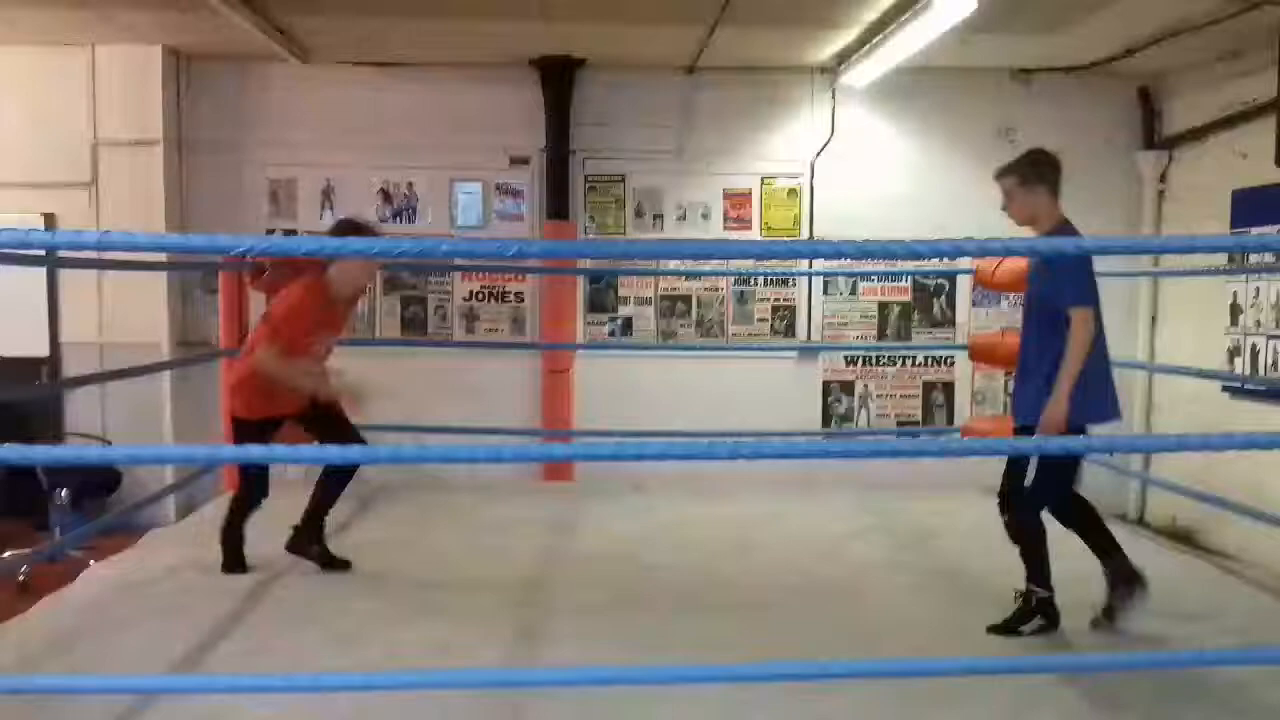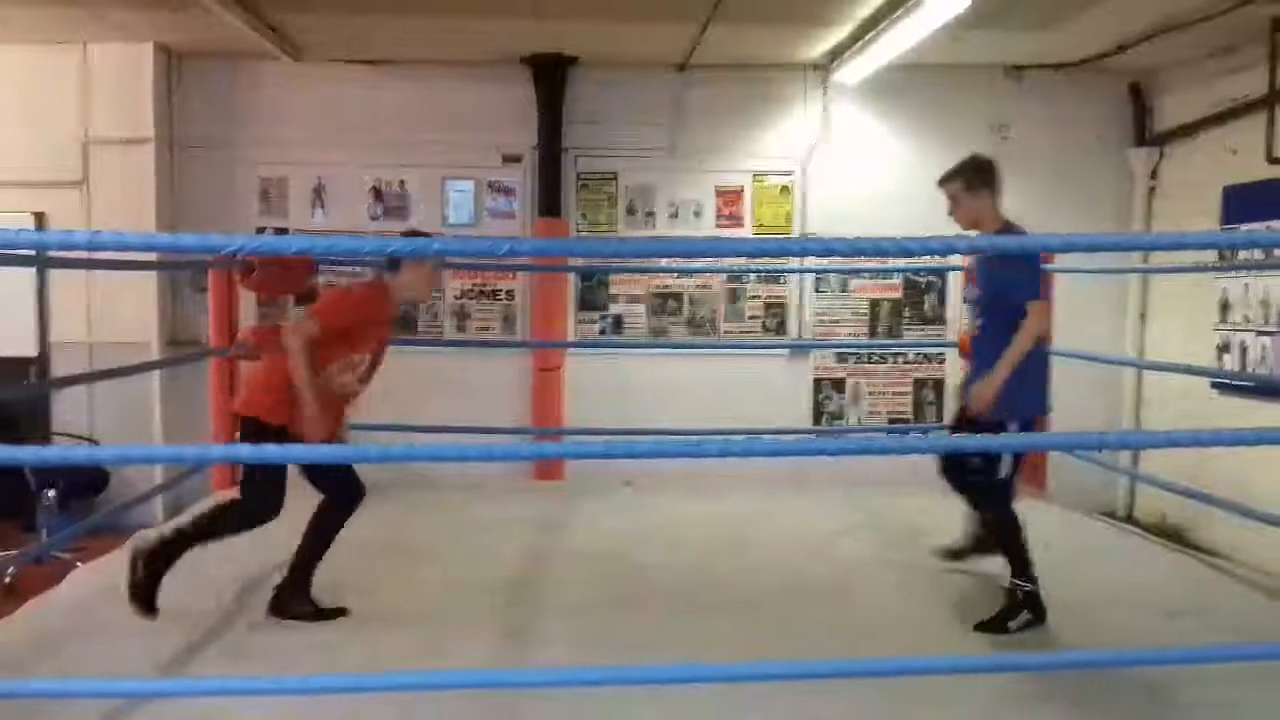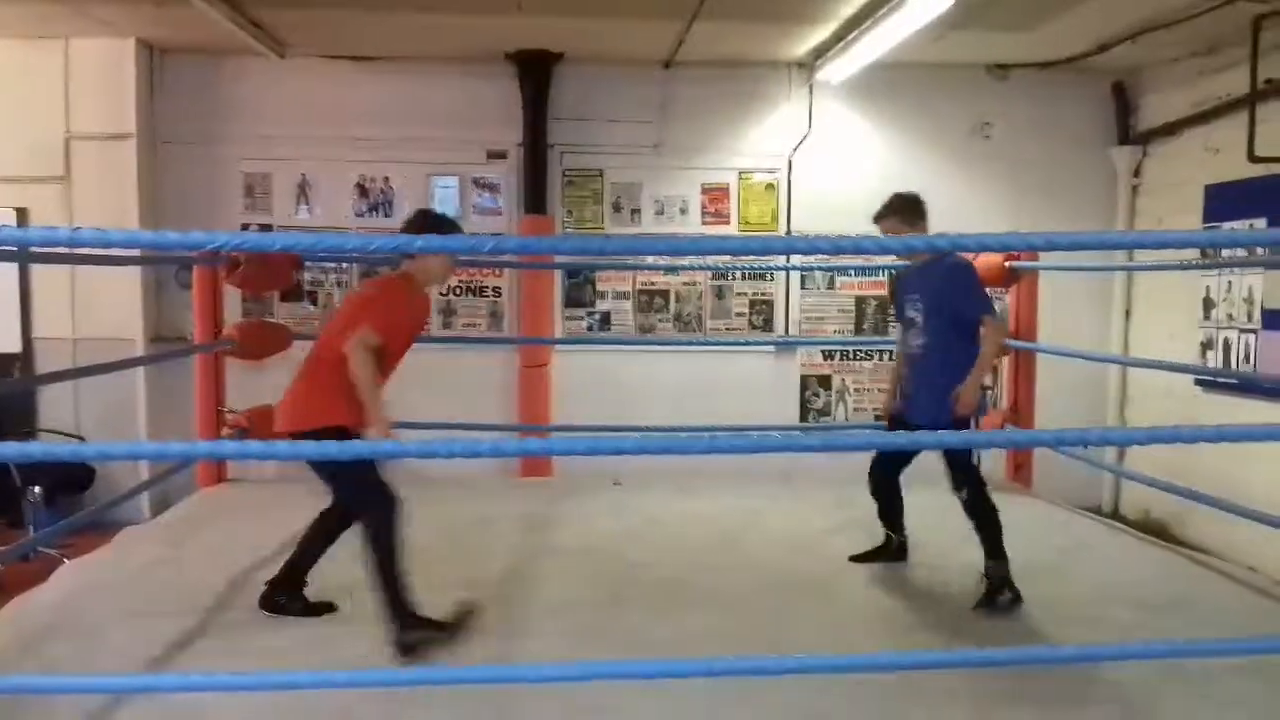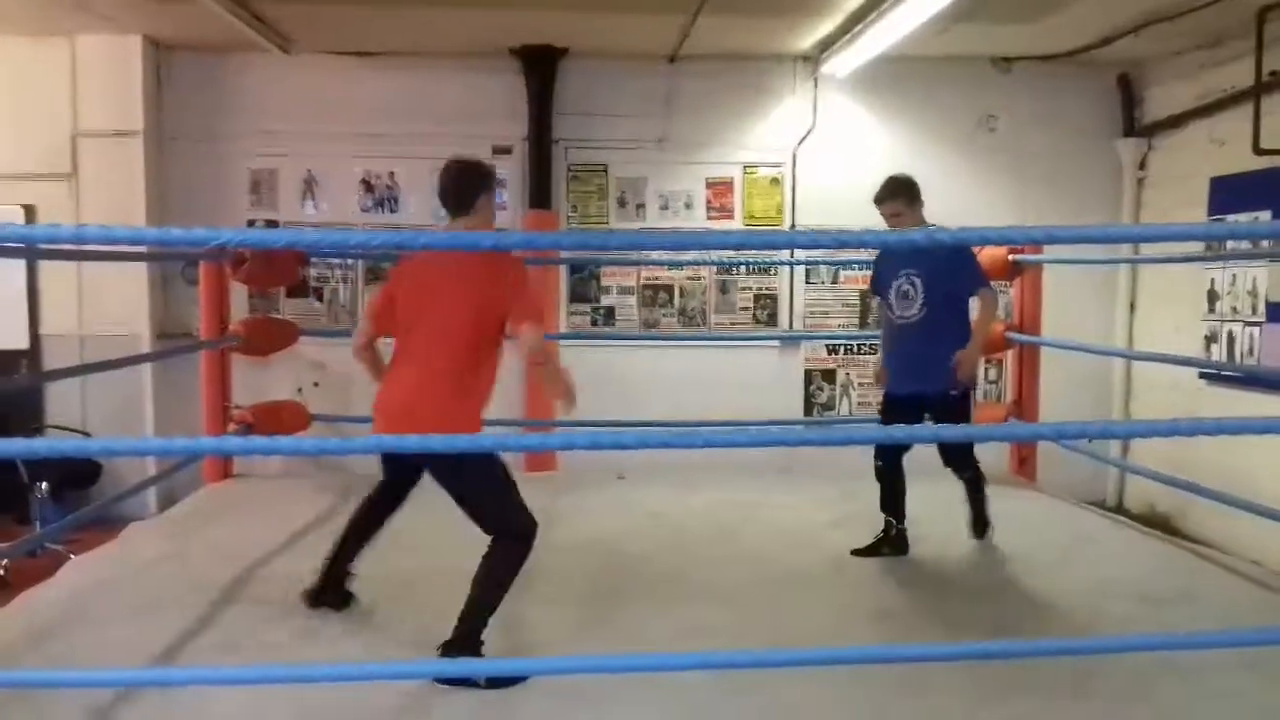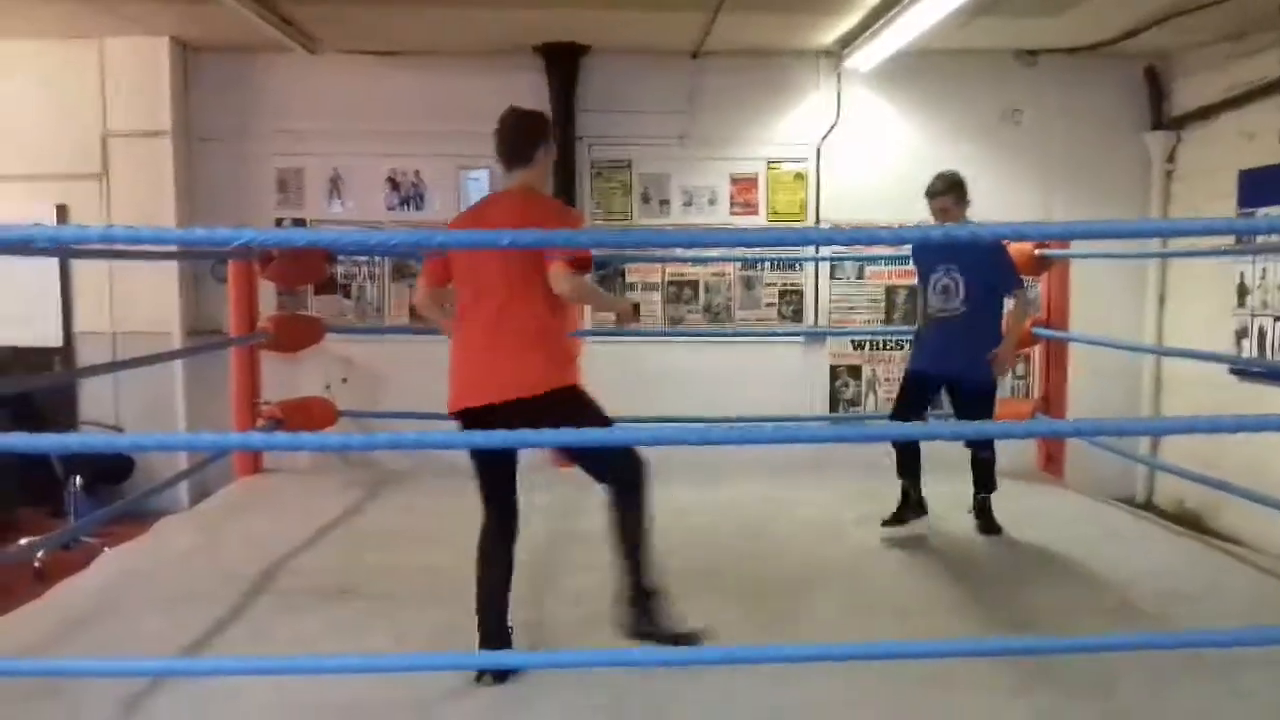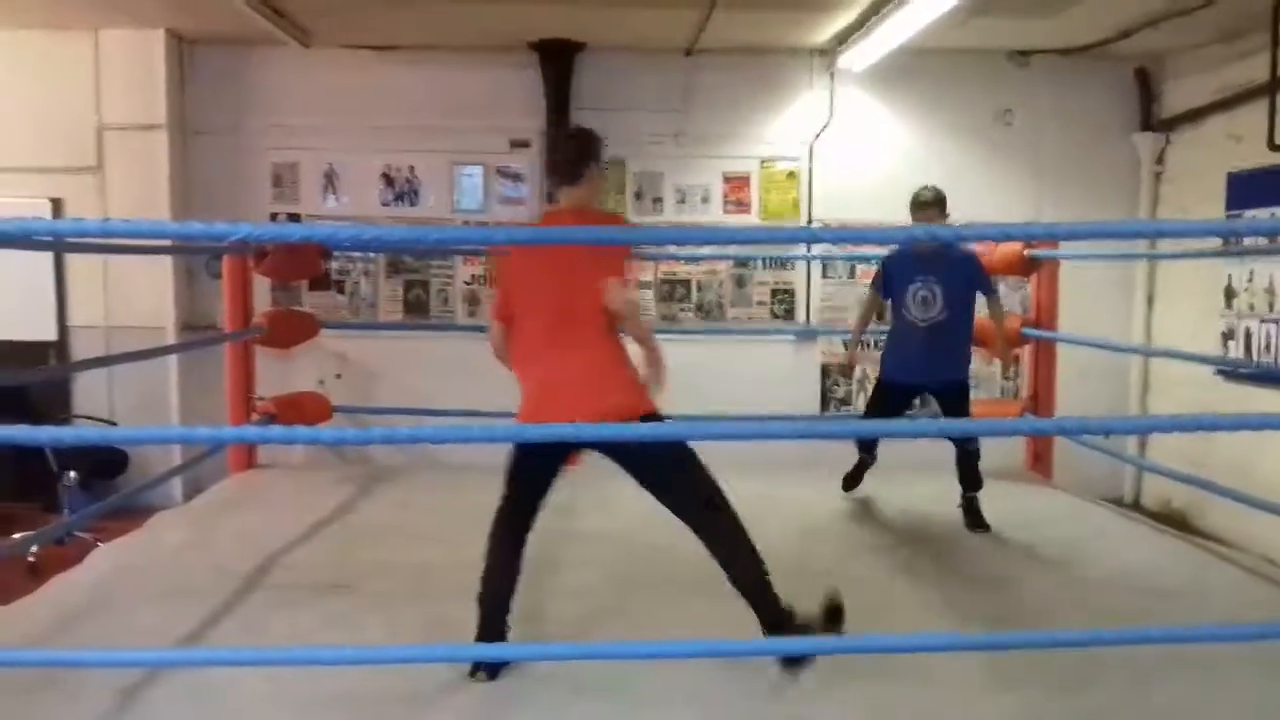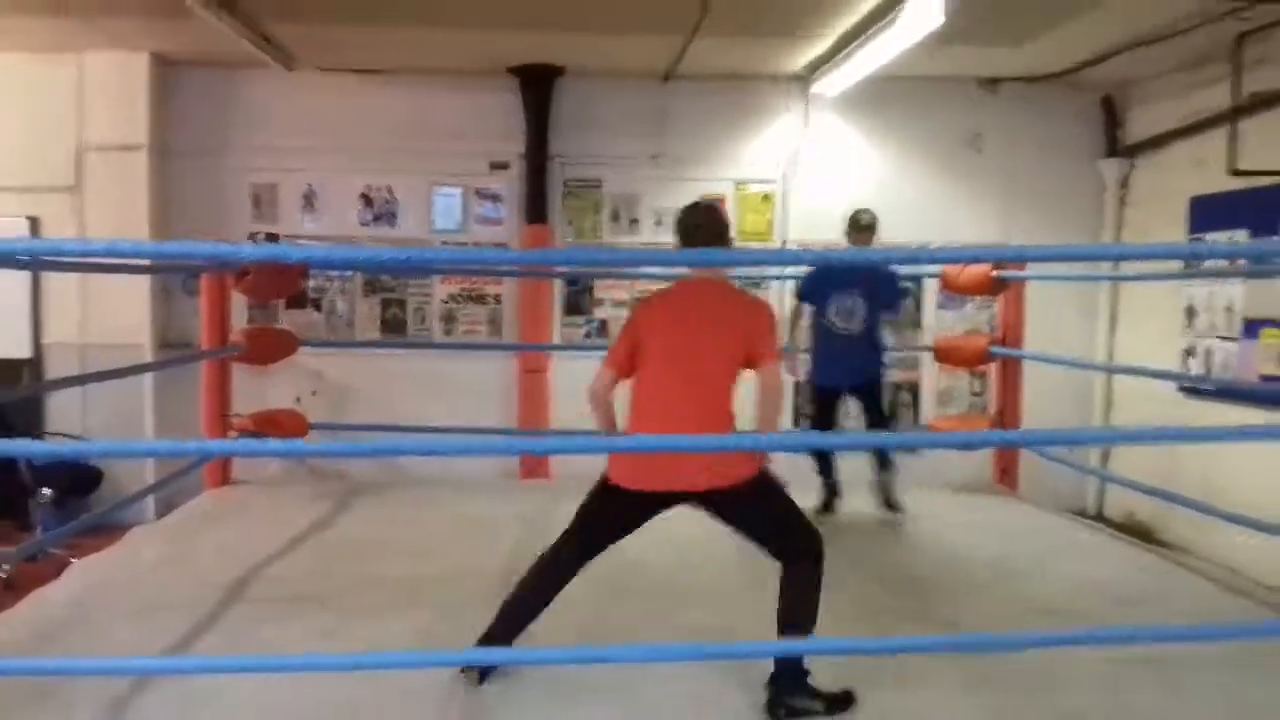
dt=0.3s
person 1, frame 1
left shoulder: (350, 294)
right shoulder: (302, 298)
right elbow: (264, 358)
left wrist: (321, 381)
right wrist: (320, 388)
left hip: (302, 388)
right hip: (256, 394)
left knee: (350, 448)
right knee: (255, 487)
left ankle: (309, 534)
right ankle: (231, 539)
person 1, frame 2
left shoulder: (386, 316)
right shoulder: (364, 300)
right elbow: (296, 331)
left wrist: (333, 421)
right wrist: (311, 405)
left hip: (312, 419)
right hip: (271, 407)
left knee: (347, 493)
right knee: (260, 507)
left ankle: (292, 594)
right ankle: (156, 556)
person 1, frame 3
left shoulder: (384, 288)
right shoulder: (407, 297)
right elbow: (357, 348)
left wrist: (370, 416)
right wrist: (377, 417)
left hip: (305, 412)
right hip: (323, 416)
left knee: (352, 500)
right knee: (377, 502)
left ankle: (283, 591)
right ankle: (406, 625)
person 1, frame 4
left shoulder: (410, 265)
right shoulder: (504, 267)
left elbow: (362, 343)
right elbow: (532, 345)
right wrist: (560, 381)
left hip: (394, 416)
right hip: (446, 426)
left knee: (391, 489)
right knee: (516, 530)
left ankle: (329, 582)
right ankle: (460, 651)
person 1, frame 5
left shoulder: (468, 220)
right shoulder: (552, 213)
left elbow: (424, 297)
right elbow: (564, 283)
right wrist: (619, 304)
left hip: (468, 391)
right hip: (535, 381)
left knee: (500, 515)
right knee: (626, 473)
left ankle: (493, 652)
right ankle: (640, 607)
person 1, frame 6
left shoulder: (519, 245)
right shoulder: (605, 227)
left elbow: (499, 342)
right elbow: (618, 298)
right wrist: (652, 351)
left hip: (541, 408)
right hip: (608, 402)
left knee: (512, 520)
right knee: (704, 507)
left ankle: (488, 646)
right ankle: (781, 630)
person 1, frame 7
left shoulder: (649, 308)
right shoulder: (752, 310)
left elbow: (600, 388)
right elbow: (772, 390)
left wrist: (619, 448)
right wrist: (760, 455)
left hip: (639, 464)
right hip: (721, 467)
left knee: (568, 553)
right knee: (804, 555)
left ankle: (489, 651)
person 2, frame 1
left shoulder: (1063, 249)
right shoulder: (1054, 247)
left elbow: (1084, 323)
left wrist: (1058, 397)
left hip: (1055, 401)
right hip: (1045, 398)
left knee: (1017, 500)
right knee: (1056, 495)
left ankle: (1040, 603)
right ankle: (1120, 572)
person 2, frame 2
left shoulder: (1015, 247)
right shoulder: (986, 250)
left elbow: (1039, 316)
left wrist: (995, 378)
left hip: (1010, 394)
right hip: (987, 389)
left knee: (992, 490)
right knee: (953, 462)
left ankle: (1026, 597)
right ankle: (985, 533)
person 2, frame 3
left shoulder: (956, 272)
right shoulder: (903, 279)
left elbow: (994, 328)
left wrist: (974, 382)
right wrist: (897, 388)
left hip: (951, 403)
right hip: (915, 402)
left knee: (965, 483)
right knee: (882, 469)
left ankle: (1000, 578)
right ankle: (894, 540)
person 2, frame 4
left shoulder: (950, 249)
right shoulder: (886, 256)
left elbow: (988, 298)
left wrist: (974, 348)
right wrist: (885, 359)
left hip: (946, 376)
right hip: (902, 377)
left knee: (956, 454)
right knee: (885, 454)
left ankle: (977, 502)
right ankle: (893, 533)
person 2, frame 5
left shoulder: (989, 248)
right shoulder: (924, 249)
left elbow: (1021, 298)
left wrist: (1008, 344)
left hip: (975, 363)
right hip: (927, 357)
left knee: (979, 437)
right knee: (902, 420)
left ankle: (982, 505)
right ankle: (911, 499)
person 2, frame 6
left shoulder: (964, 260)
right shoulder: (896, 260)
left elbow: (992, 298)
right elbow: (874, 301)
left wrist: (1000, 340)
right wrist: (854, 343)
left hip: (949, 368)
right hip: (899, 365)
left knee: (963, 435)
right knee: (873, 421)
left ankle: (970, 502)
right ankle: (865, 460)
person 2, frame 7
left shoulder: (884, 277)
right shoulder: (824, 272)
left elbow: (896, 312)
right elbow: (798, 306)
right wrist: (790, 347)
left hip: (867, 369)
right hip: (826, 369)
left knee: (879, 424)
right knee: (820, 429)
left ankle: (884, 482)
right ankle: (830, 487)
